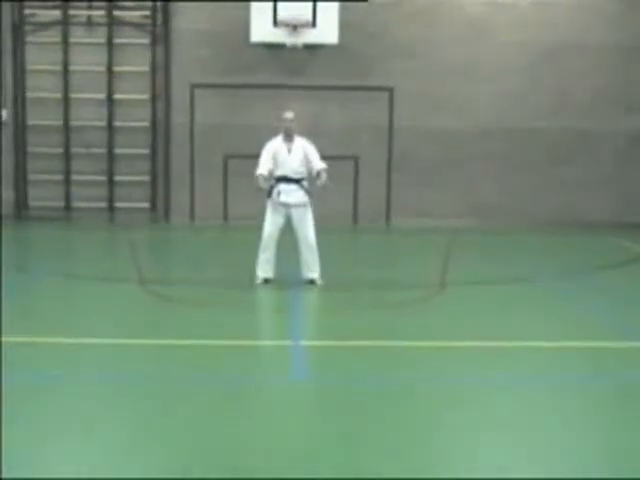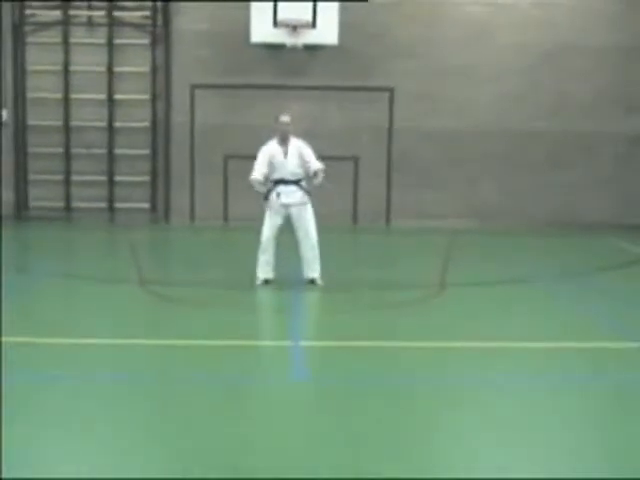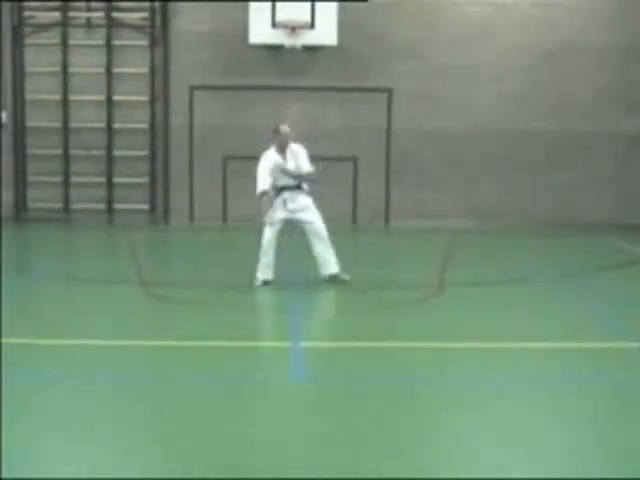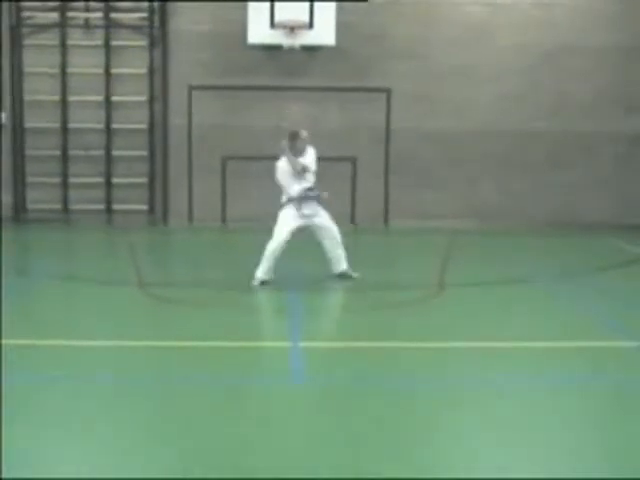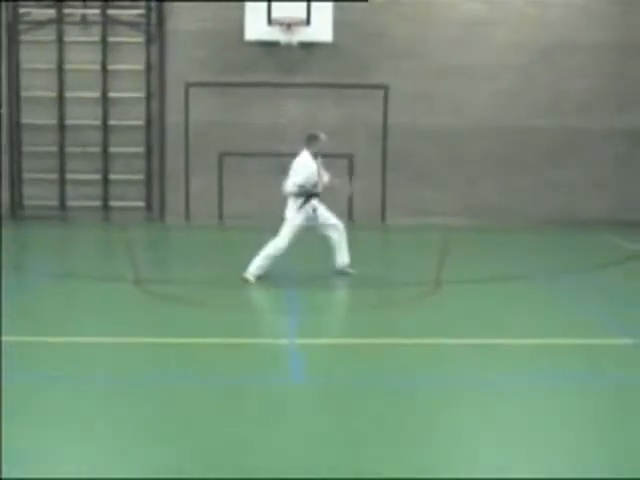
dt=0.2s
person 1, frame 1
left shoulder: (305, 145)
right shoulder: (272, 145)
left elbow: (317, 164)
right elbow: (263, 168)
left wrist: (321, 175)
right wrist: (262, 179)
left hip: (299, 193)
right hip: (278, 193)
left knee: (307, 236)
right knee: (269, 235)
left ankle: (312, 275)
right ankle: (264, 274)
person 1, frame 2
left shoulder: (301, 145)
right shoulder: (268, 149)
left elbow: (314, 165)
right elbow: (258, 173)
left wrist: (318, 175)
right wrist: (258, 185)
left hip: (298, 193)
right hip: (277, 195)
left knee: (308, 234)
right knee: (268, 236)
left ankle: (313, 275)
right ankle: (264, 275)
person 1, frame 3
left shoulder: (297, 149)
right shoulder: (267, 158)
left elbow: (308, 174)
right elbow: (263, 186)
left wrist: (288, 172)
right wrist: (266, 207)
left hip: (300, 197)
right hip: (280, 200)
left knee: (319, 232)
right knee: (269, 238)
left ankle: (332, 271)
right ankle: (264, 276)
person 1, frame 4
left shoulder: (309, 151)
right shoulder: (282, 164)
left elbow: (305, 170)
right elbow: (296, 192)
left wrist: (288, 155)
right wrist: (316, 194)
left hip: (311, 203)
right hip: (293, 205)
left knee: (332, 233)
right knee: (278, 240)
left ankle: (341, 269)
right ankle: (262, 276)
person 1, frame 5
left shoulder: (314, 161)
right shoulder: (302, 163)
left elbow: (324, 179)
right elbow: (289, 189)
right wrist: (310, 189)
left hip: (313, 204)
right hip: (299, 207)
left knee: (337, 228)
right knee: (283, 240)
left ankle: (342, 265)
right ankle: (252, 271)
